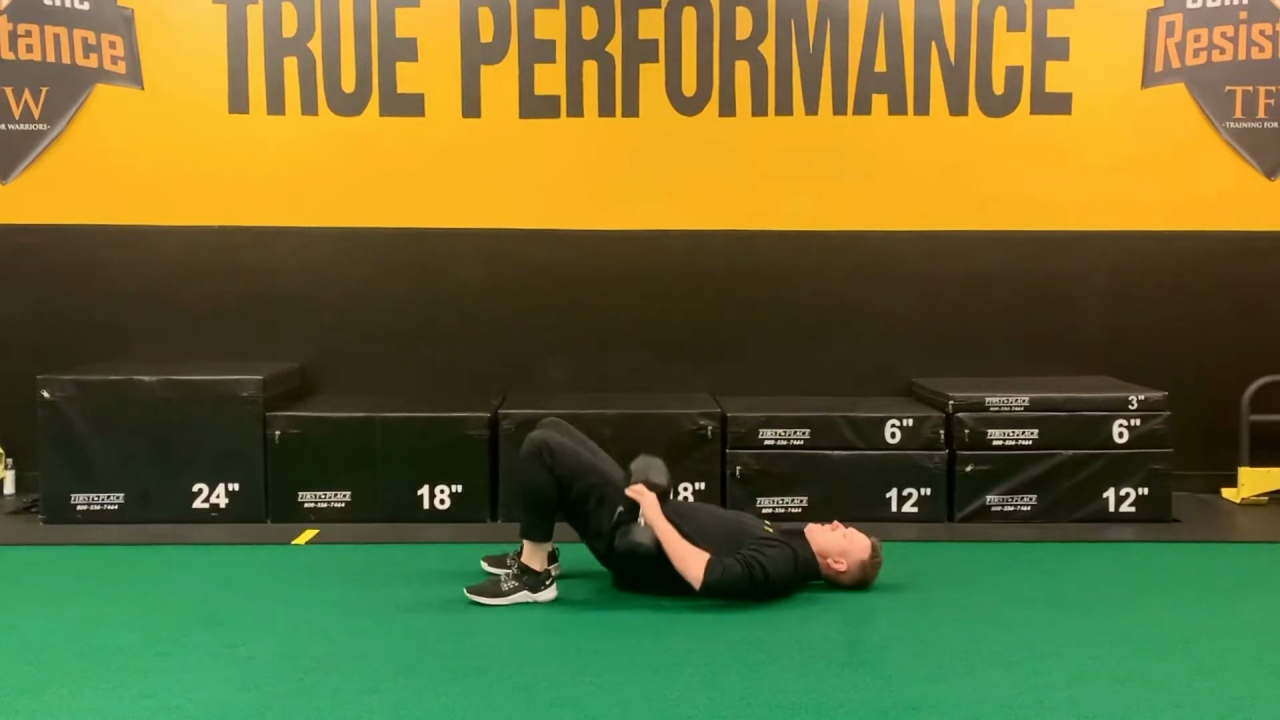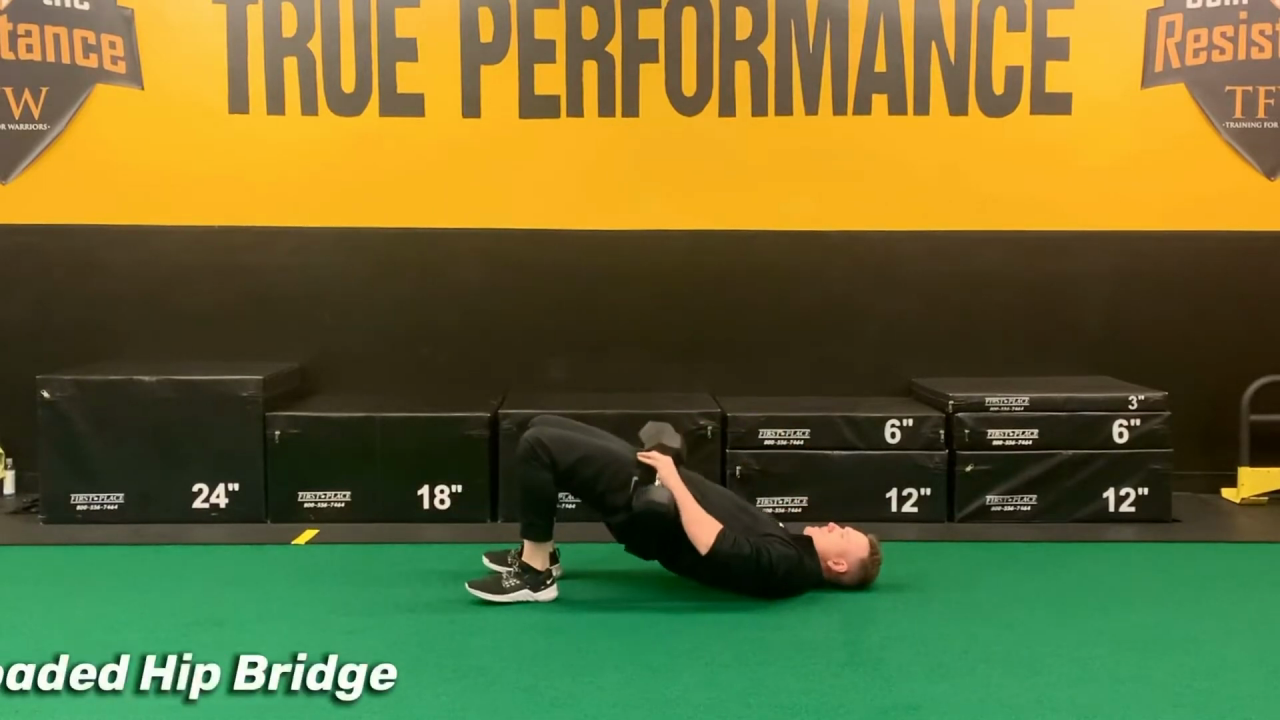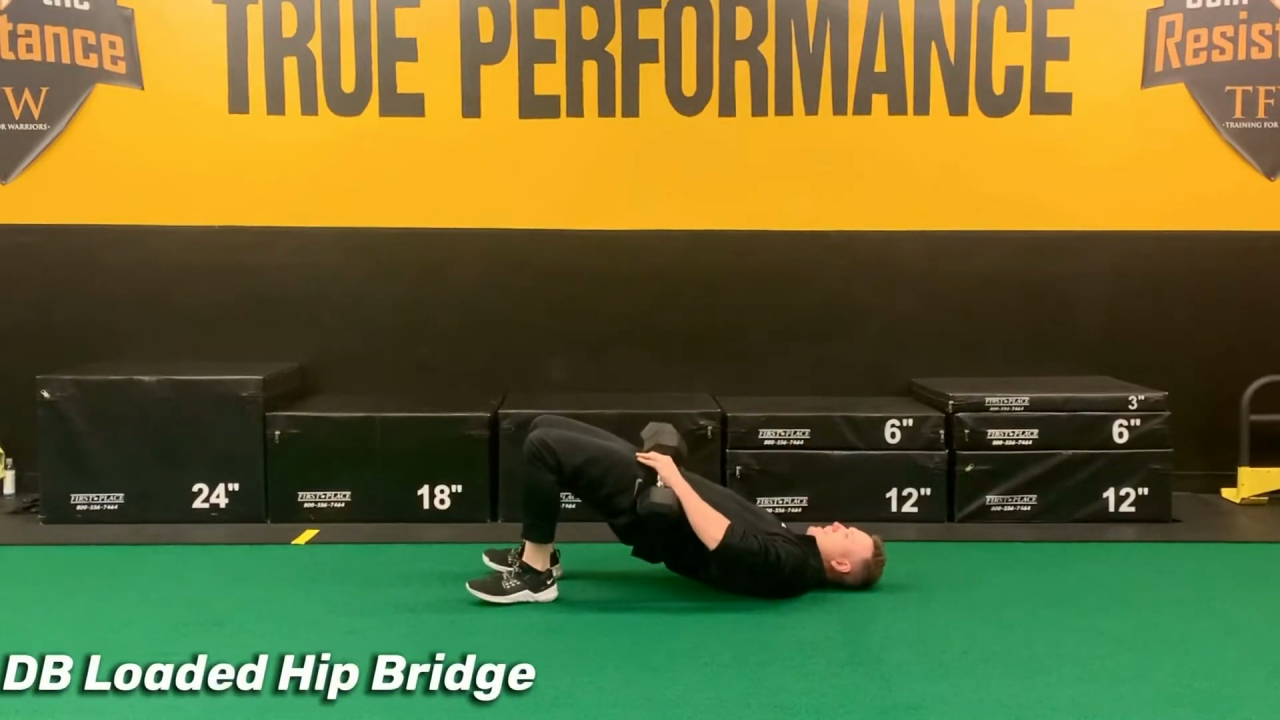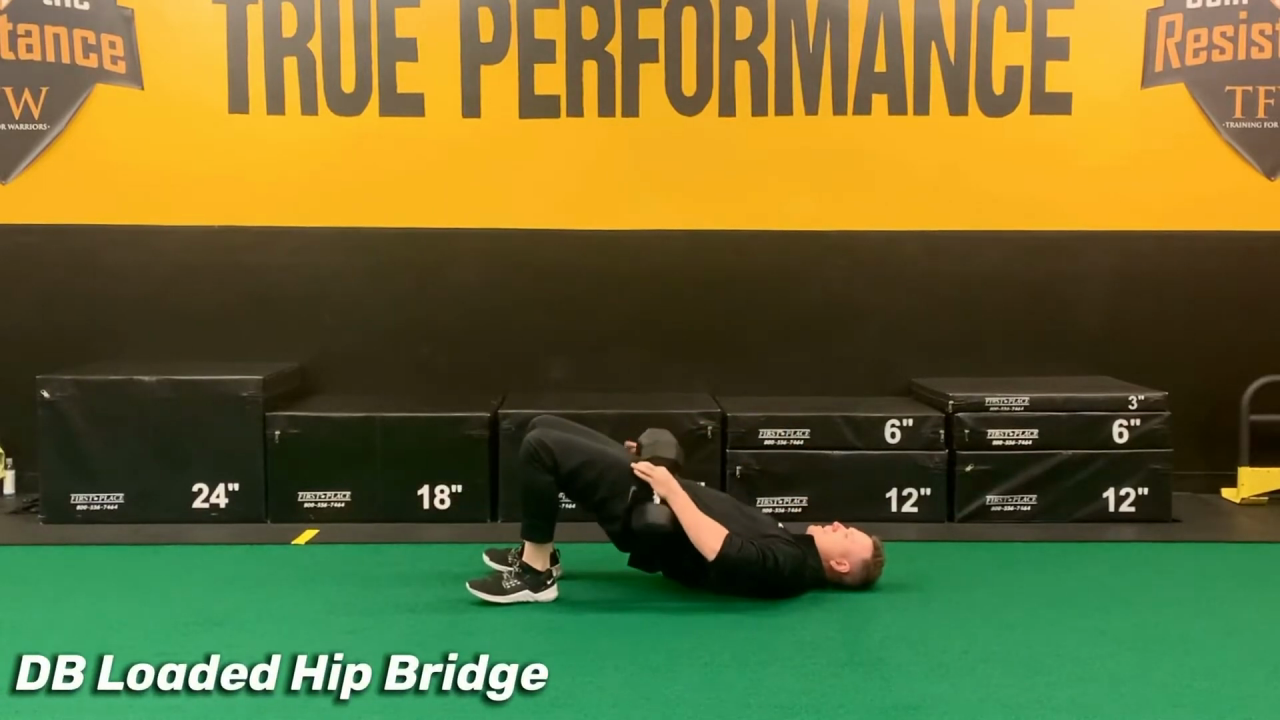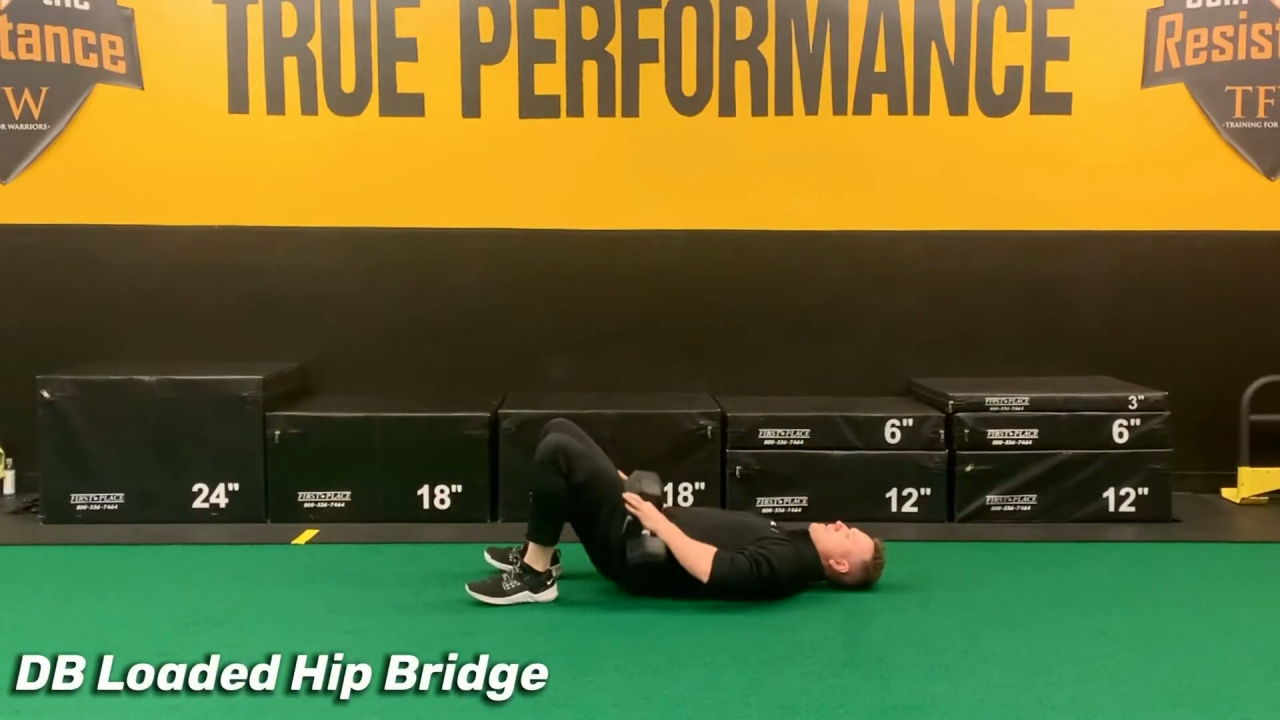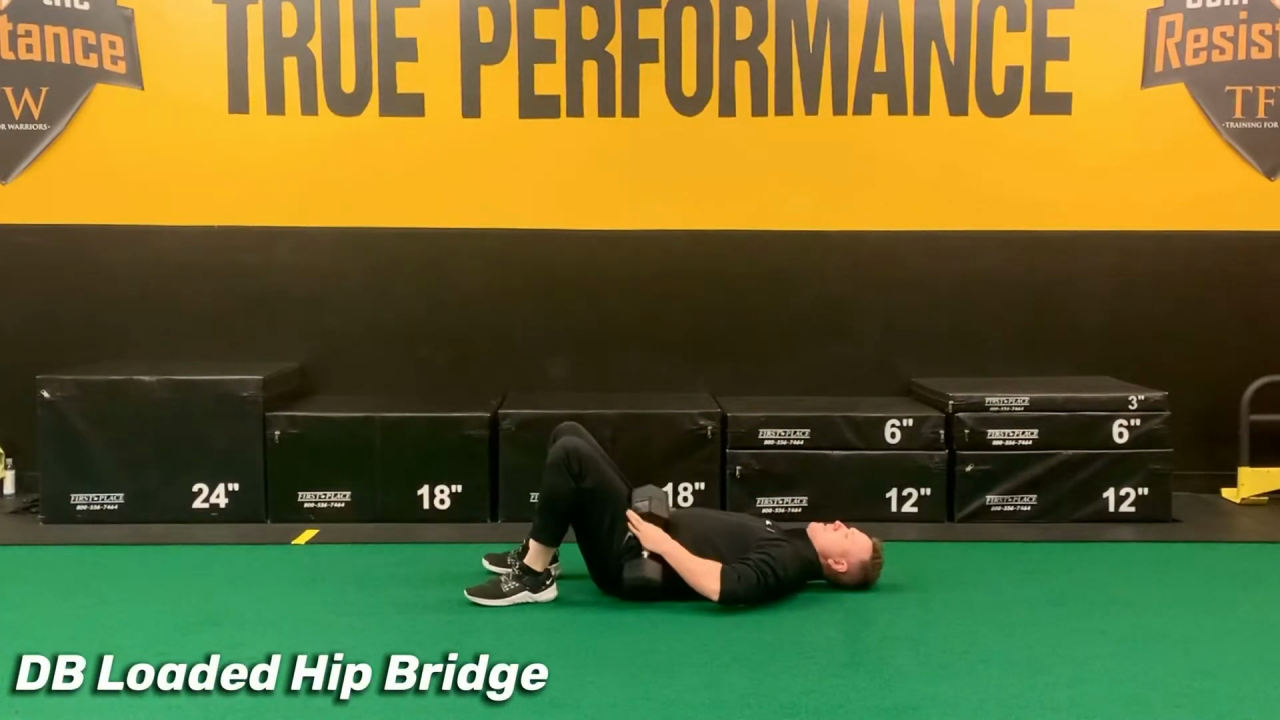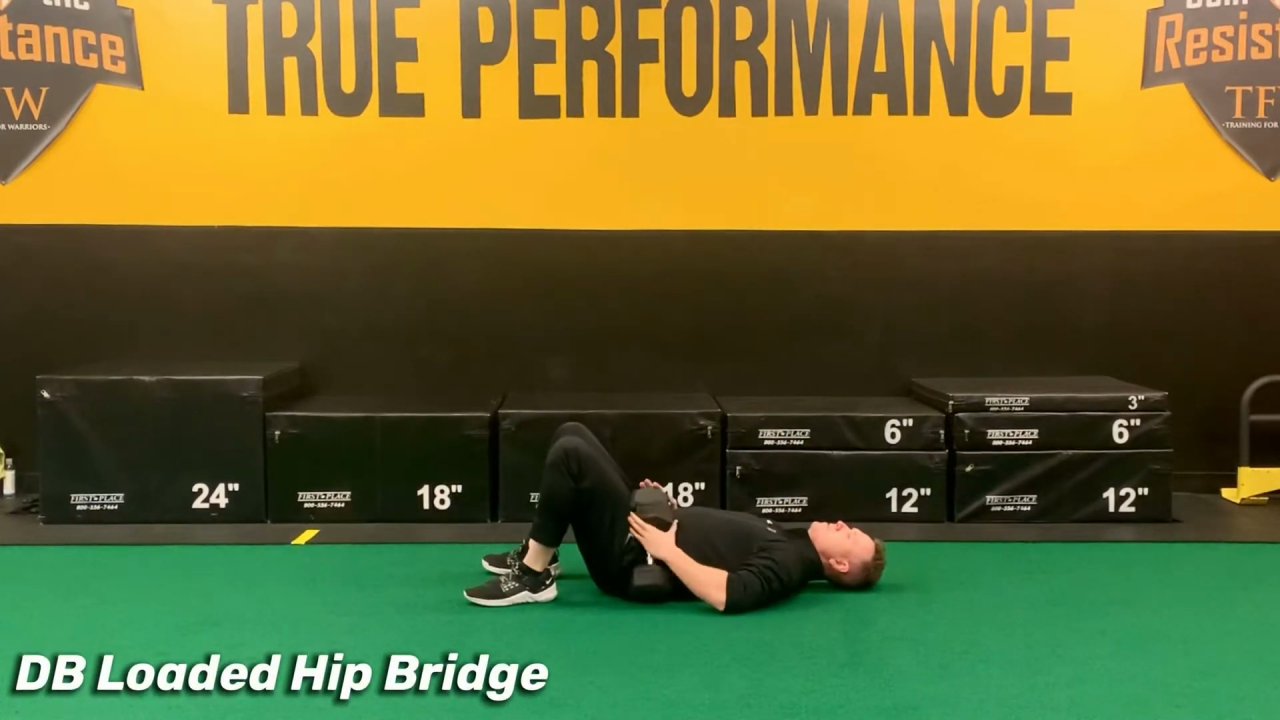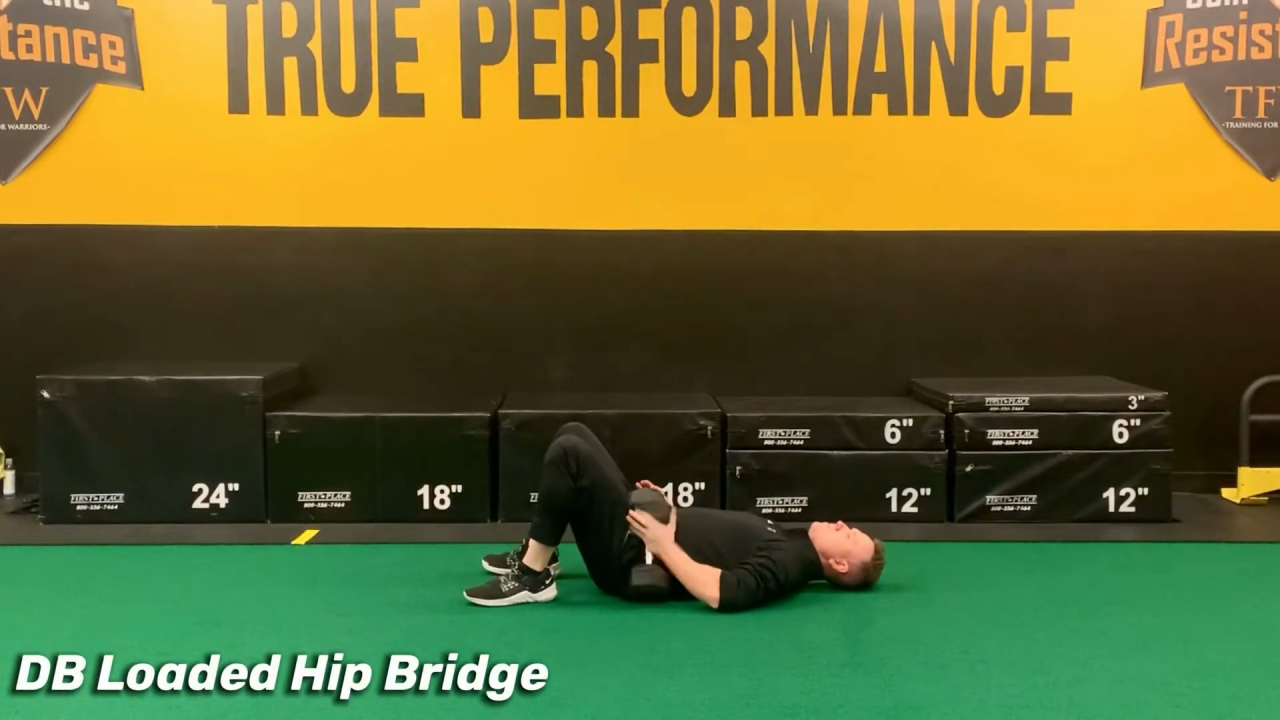
dt=0.3s
person 1, frame 1
left shoulder: (783, 566)
right shoulder: (785, 542)
left elbow: (707, 577)
left wrist: (656, 520)
right wrist: (652, 510)
right hip: (640, 516)
left knee: (542, 448)
right knee: (551, 431)
left ankle: (532, 574)
right ankle: (538, 553)
person 1, frame 2
left shoulder: (785, 567)
right shoulder: (789, 546)
left elbow: (715, 547)
left wrist: (672, 480)
right wrist: (668, 475)
right hip: (655, 481)
left knee: (537, 445)
right knee: (543, 428)
left ankle: (533, 573)
right ankle: (540, 553)
person 1, frame 3
left shoulder: (790, 566)
right shoulder: (792, 545)
left elbow: (723, 541)
left wrist: (674, 480)
right wrist: (670, 475)
right hip: (658, 484)
left knee: (543, 446)
right knee: (545, 428)
left ankle: (534, 574)
right ankle: (538, 553)
person 1, frame 4
left shoulder: (790, 567)
right shoulder: (790, 544)
left elbow: (722, 553)
left wrist: (671, 490)
right wrist: (654, 470)
left hip: (645, 507)
right hip: (655, 495)
left knee: (540, 447)
right knee: (544, 428)
left ankle: (534, 574)
right ankle: (537, 552)
person 1, frame 5
left shoulder: (789, 565)
right shoulder: (788, 542)
left elbow: (715, 570)
left wrist: (659, 523)
right wrist: (637, 490)
right hip: (649, 528)
left knee: (556, 451)
right knee: (559, 431)
left ankle: (534, 575)
right ankle: (538, 553)
person 1, frame 6
left shoulder: (788, 564)
right shoulder: (785, 541)
left elbow: (720, 587)
left wrist: (663, 543)
left hip: (631, 559)
right hip: (647, 530)
left knee: (571, 454)
right knee: (568, 434)
left ankle: (532, 576)
right ankle: (538, 552)
person 1, frame 7
left shoulder: (790, 565)
right shoulder: (786, 541)
left elbow: (727, 595)
left wrist: (668, 551)
left hip: (631, 559)
right hip: (647, 533)
left knee: (569, 454)
right knee: (571, 434)
left ankle: (533, 575)
right ankle: (538, 552)
person 1, frame 8
left shoulder: (788, 565)
right shoulder: (787, 541)
left elbow: (721, 593)
left wrist: (663, 547)
right wrist: (666, 508)
left hip: (632, 559)
right hip: (645, 537)
left knee: (568, 453)
right knee: (573, 434)
left ankle: (532, 576)
right ankle: (537, 553)
